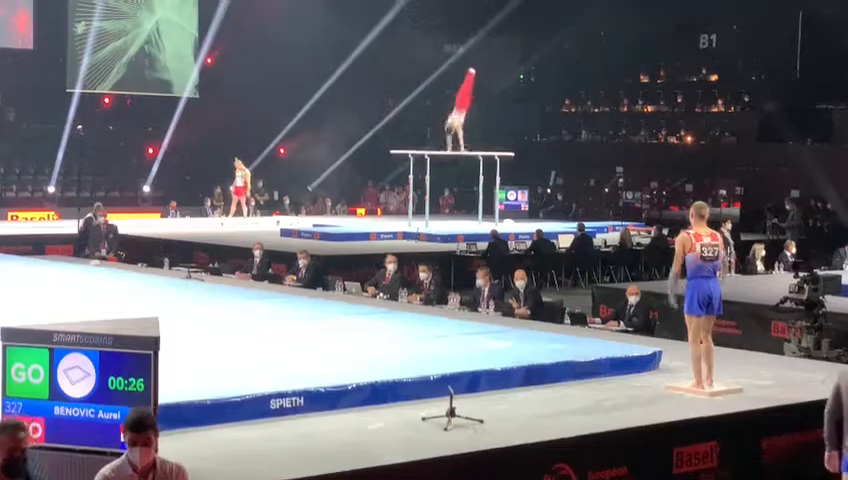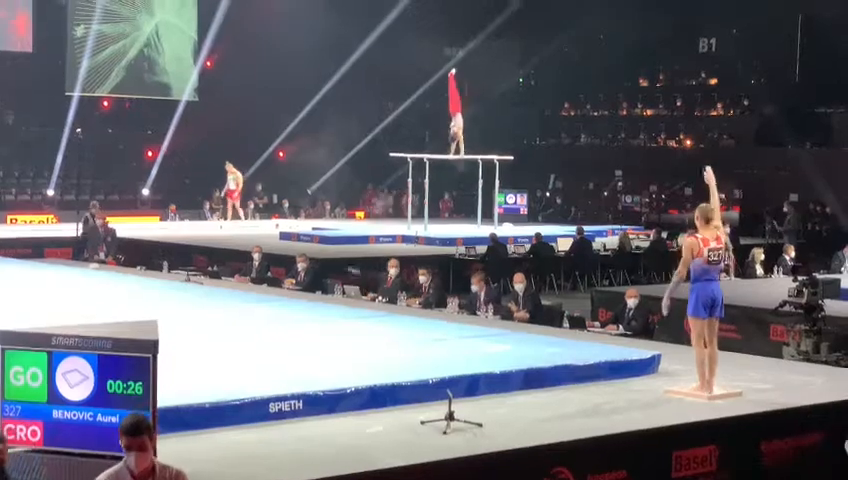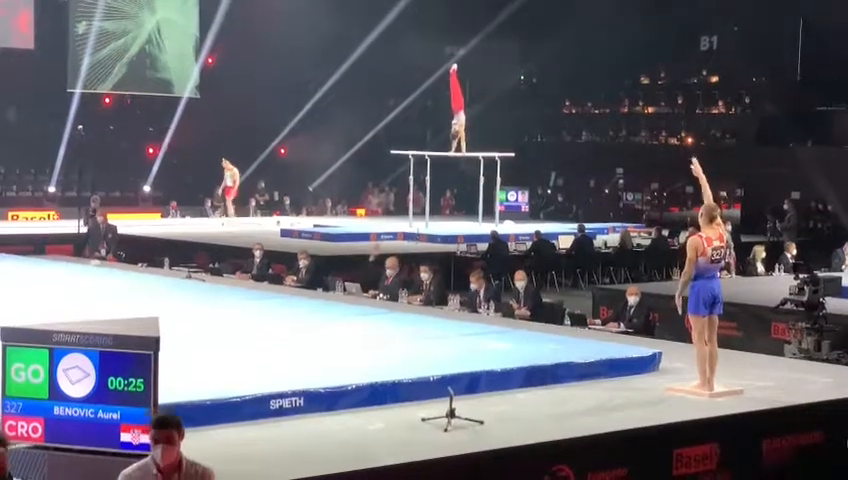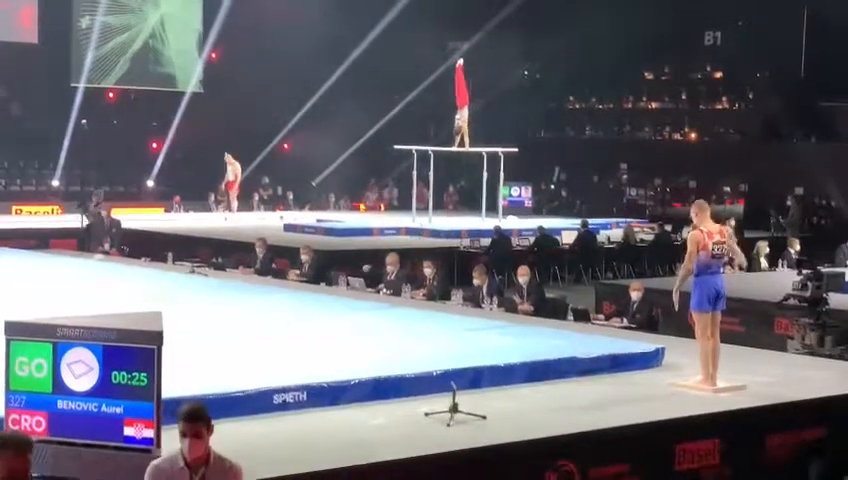
dt=0.4s
person 1, frame 1
left shoulder: (685, 237)
right shoulder: (717, 237)
left elbow: (676, 269)
right elbow: (722, 266)
left wrist: (671, 291)
left hip: (697, 287)
right hip: (714, 286)
left knee: (695, 338)
right knee: (706, 335)
left ankle: (699, 381)
right ankle: (709, 377)
person 1, frame 2
left shoulder: (691, 242)
right shoulder: (719, 234)
left elbow: (681, 273)
right elbow: (715, 208)
left wrist: (667, 295)
right wrist: (712, 183)
left hip: (700, 291)
right hip: (716, 289)
left knee: (698, 341)
right knee: (712, 341)
left ankle: (701, 385)
right ankle: (710, 384)
person 1, frame 3
left shoulder: (695, 241)
right shoulder: (722, 233)
left elbow: (689, 273)
right elbow: (711, 203)
left wrist: (678, 293)
right wrist: (701, 176)
left hip: (701, 288)
right hip: (716, 286)
left knee: (699, 339)
right knee: (712, 339)
left ankle: (703, 383)
right ankle: (710, 381)
person 1, frame 4
left shoulder: (696, 235)
right shoulder: (723, 231)
left elbow: (688, 266)
right elbow: (735, 252)
left wrist: (676, 288)
right wrist: (741, 258)
left hip: (703, 283)
right hip: (718, 281)
left knee: (702, 335)
right knee: (714, 334)
left ankle: (705, 378)
right ankle: (713, 377)
